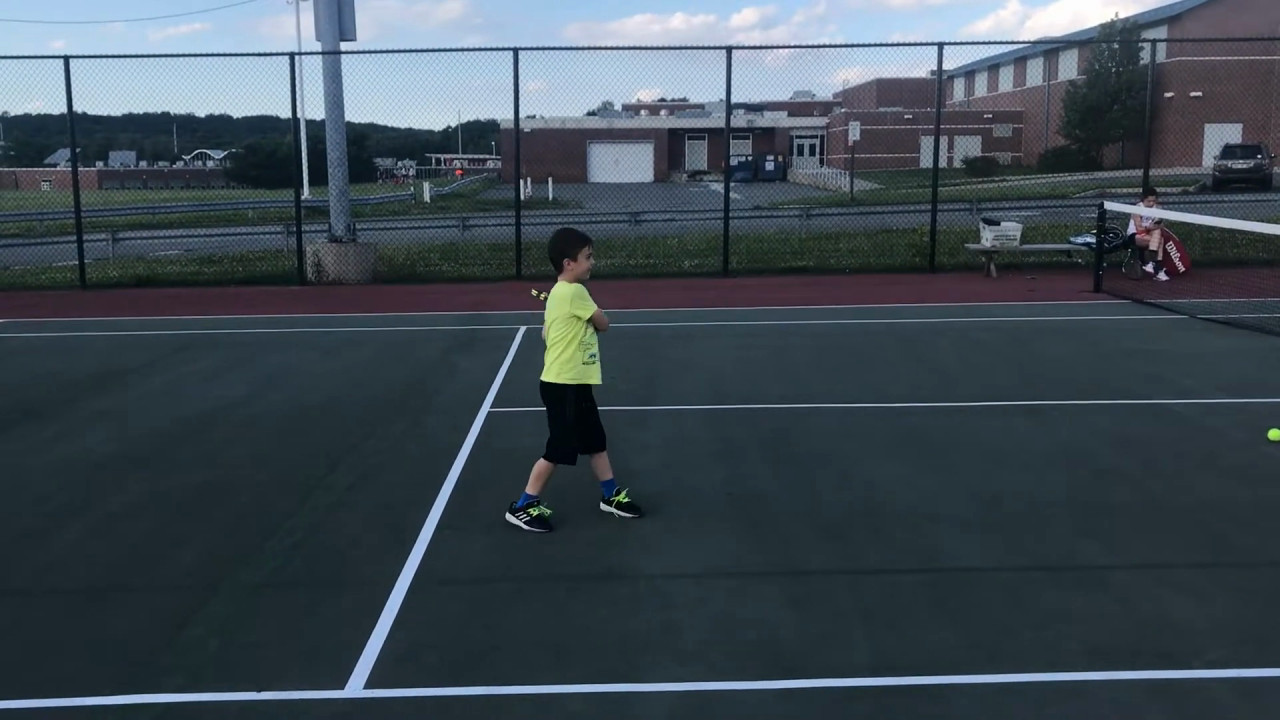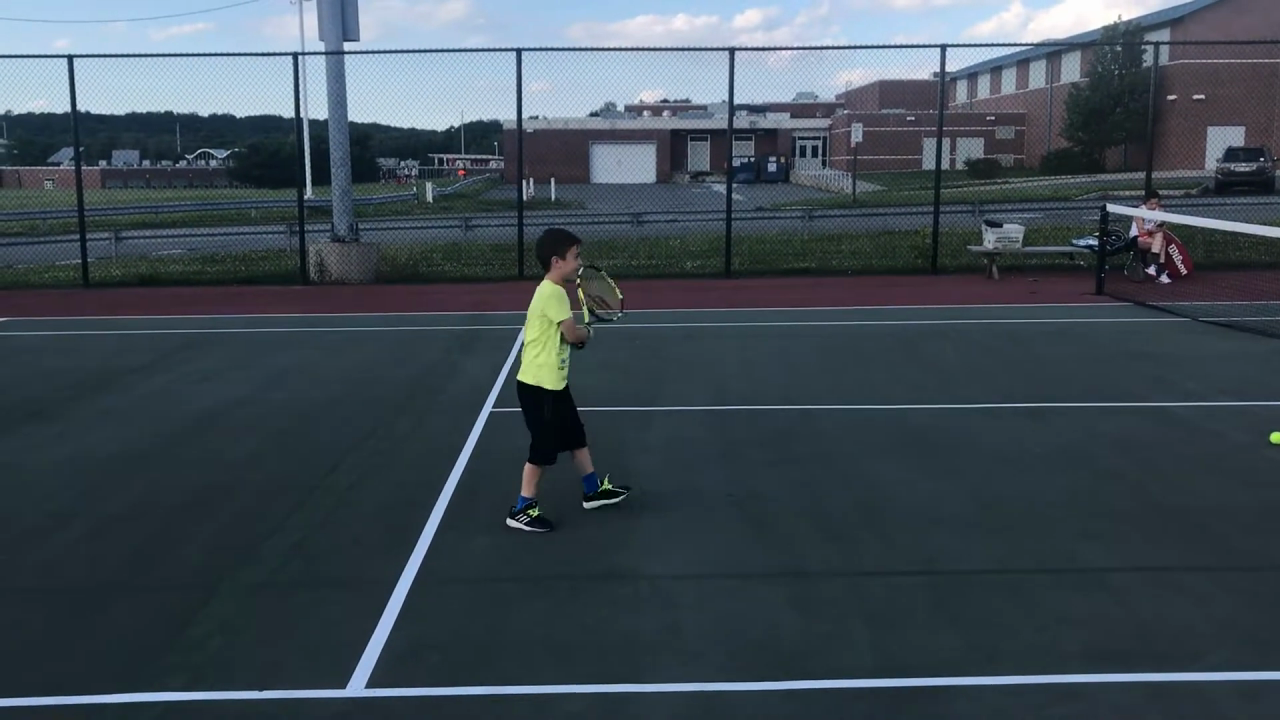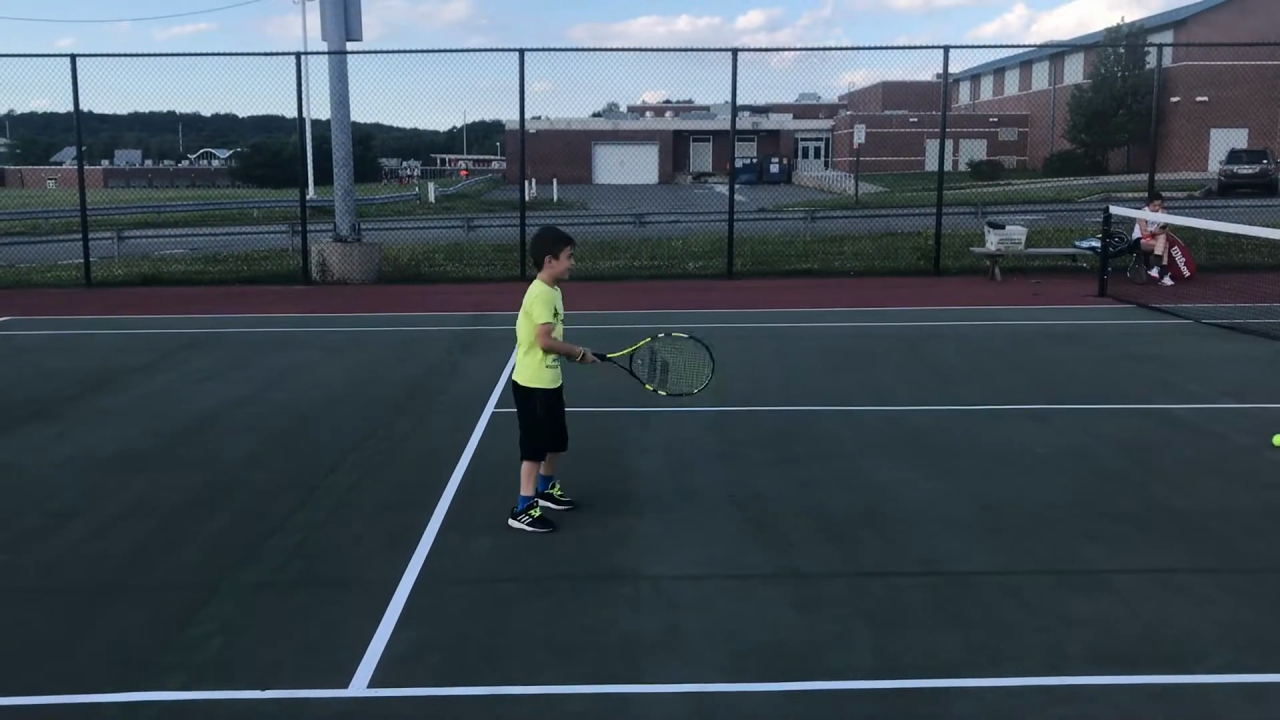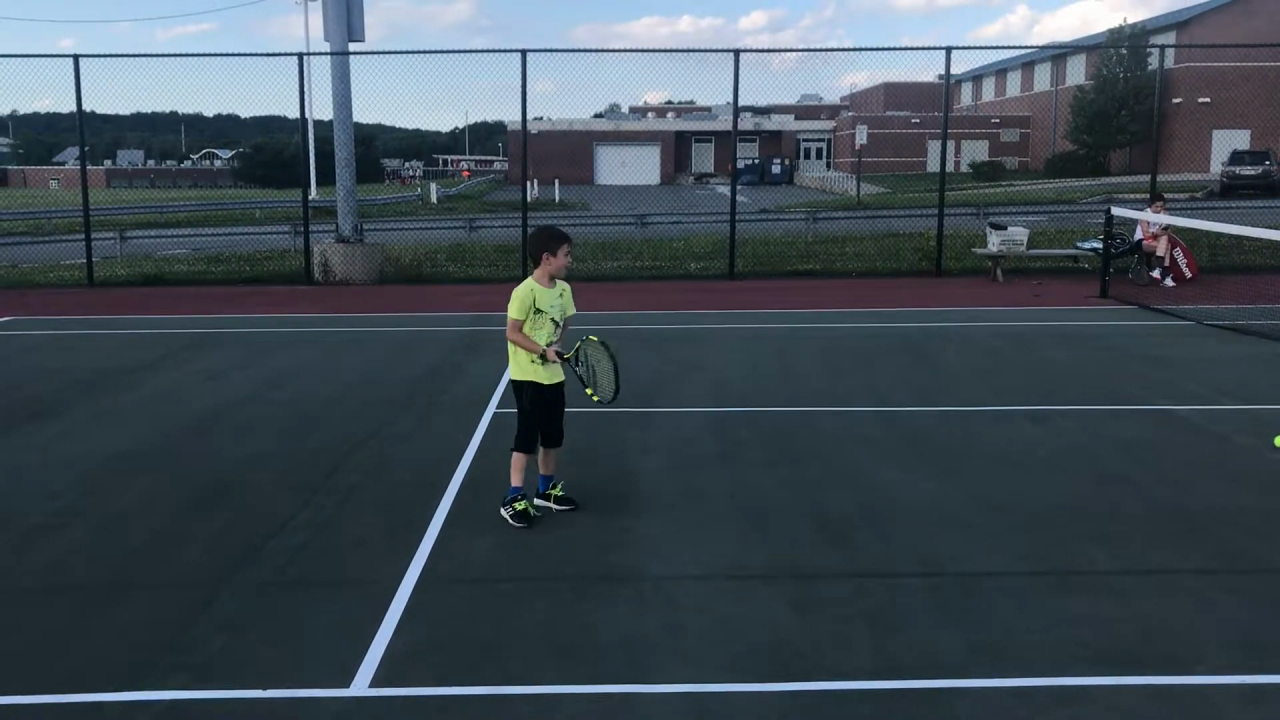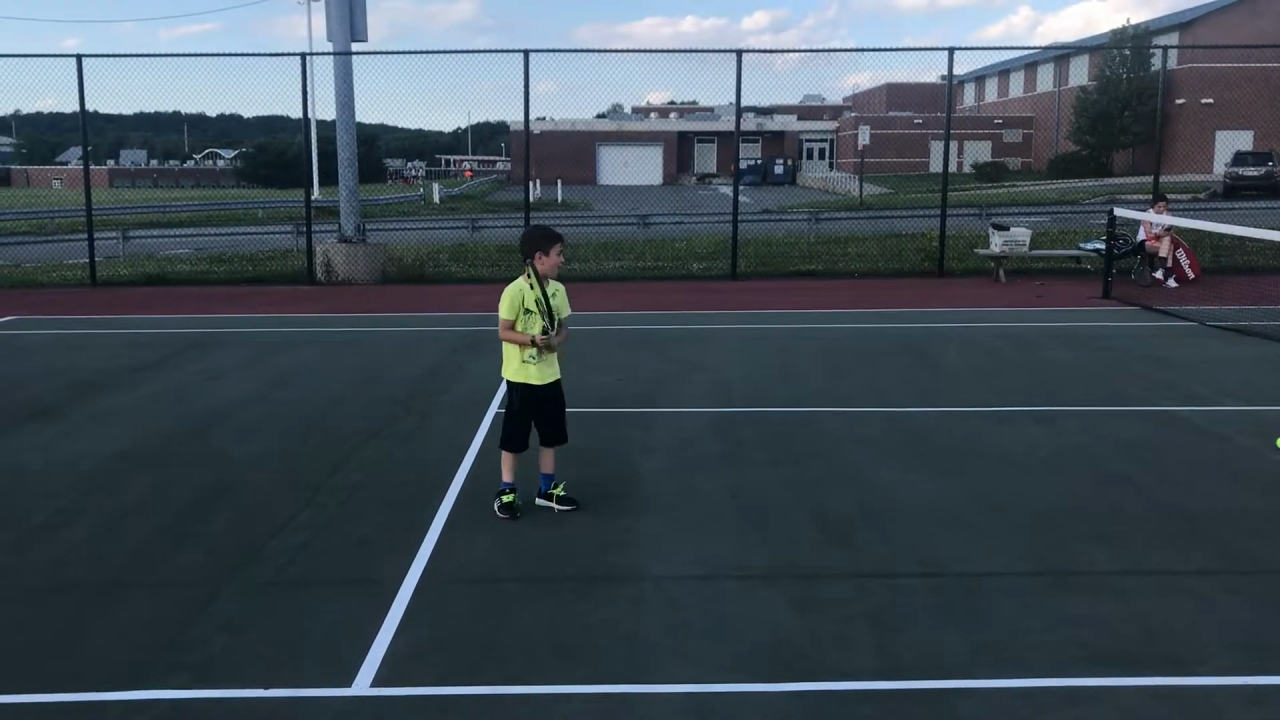
dt=0.2s
person 1, frame 1
left shoulder: (560, 292)
right shoulder: (574, 292)
left elbow: (547, 332)
right elbow: (602, 323)
right wrist: (600, 315)
left hip: (576, 382)
right hip: (562, 385)
left knee: (595, 441)
right knee: (559, 449)
left ankle: (611, 494)
right ankle: (525, 506)
person 1, frame 2
left shoulder: (549, 291)
right shoulder: (554, 293)
right elbow: (572, 334)
left wrist: (577, 331)
right wrist: (587, 331)
left hip: (552, 384)
right hip: (539, 385)
left knee: (575, 436)
right knee: (543, 448)
left ankle: (593, 488)
right ankle: (522, 509)
person 1, frame 3
left shoulder: (552, 291)
right shoulder: (541, 294)
right elbow: (544, 341)
left wrist: (570, 351)
right wrist: (579, 352)
left hip: (549, 381)
right hip: (532, 384)
left knee: (556, 440)
right knee: (534, 445)
left ankle: (545, 489)
right ankle: (523, 509)
person 1, frame 4
left shoulder: (564, 289)
right shoulder: (524, 292)
right elbow: (512, 333)
left wrist: (556, 348)
right wrist: (543, 351)
left hip: (553, 377)
right hip: (528, 378)
left knee: (552, 436)
right knee: (526, 438)
left ankle: (546, 489)
right ankle: (514, 499)
person 1, frame 5
left shoulder: (557, 289)
right shoulder: (514, 291)
right elbow: (504, 332)
left wrist: (555, 341)
right wrist: (532, 340)
left hip: (549, 376)
right hip: (521, 378)
left knee: (551, 435)
right knee: (514, 437)
left ankle: (548, 489)
right ankle: (506, 491)
